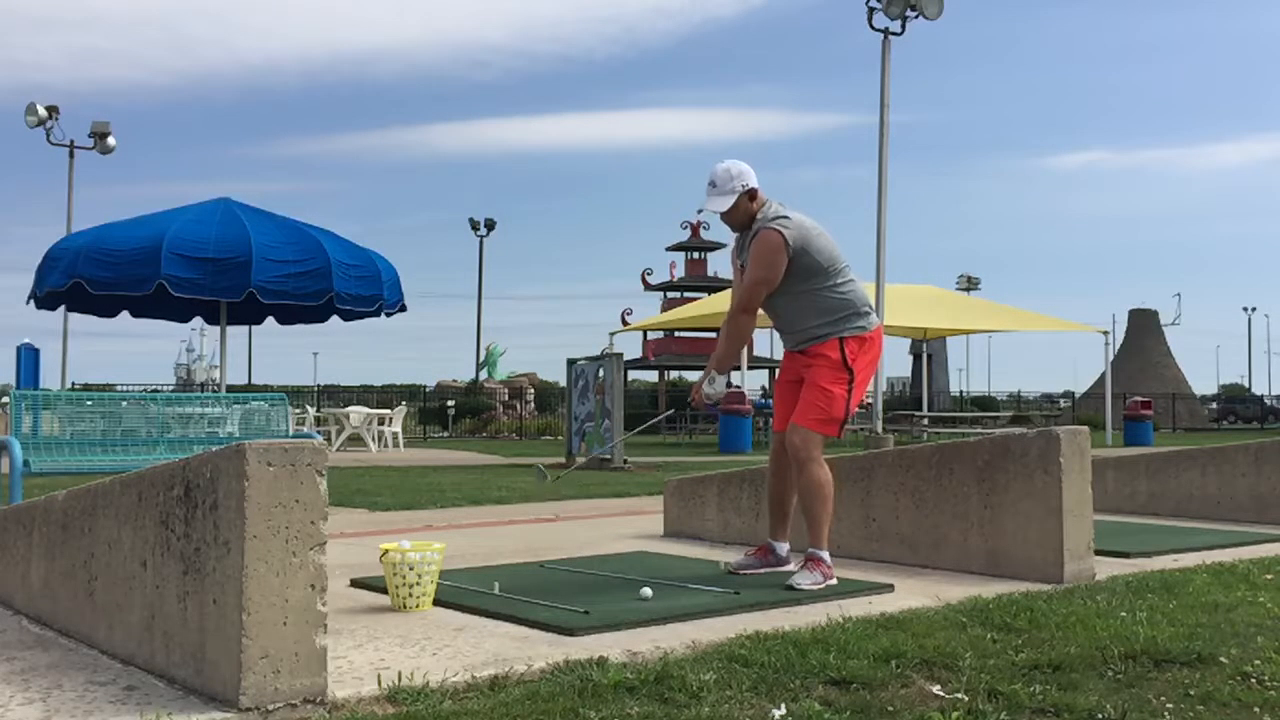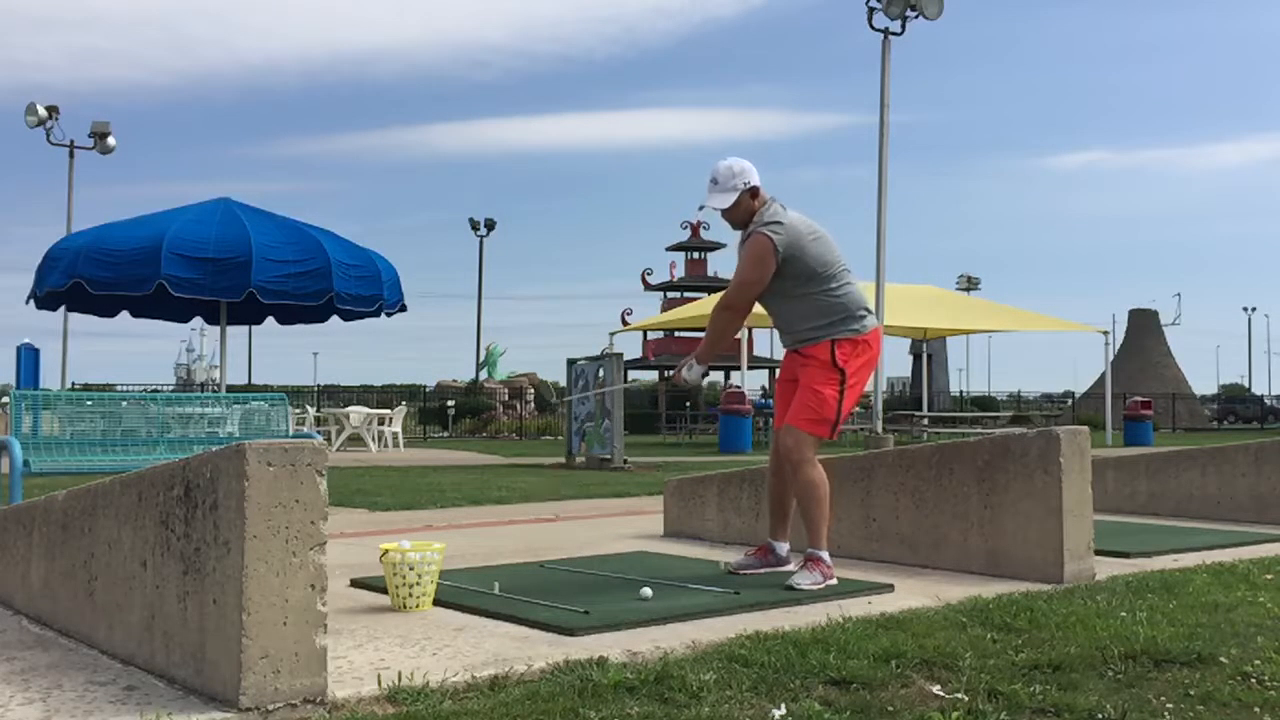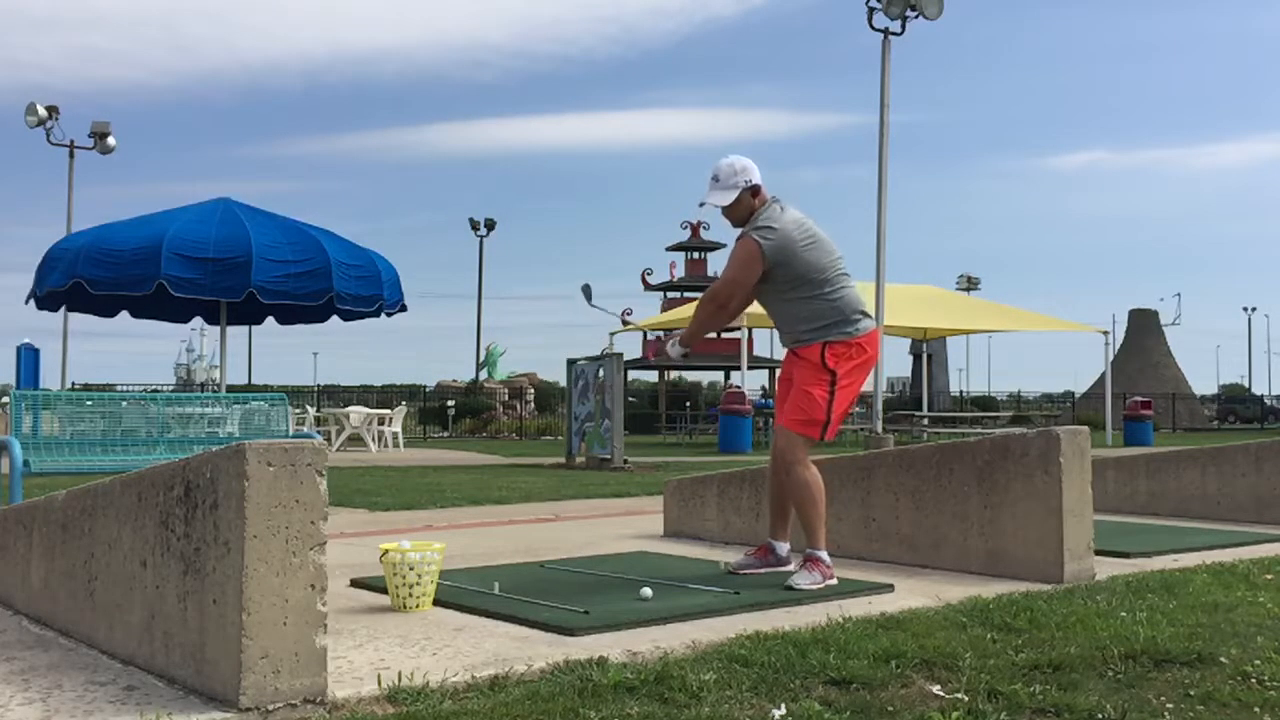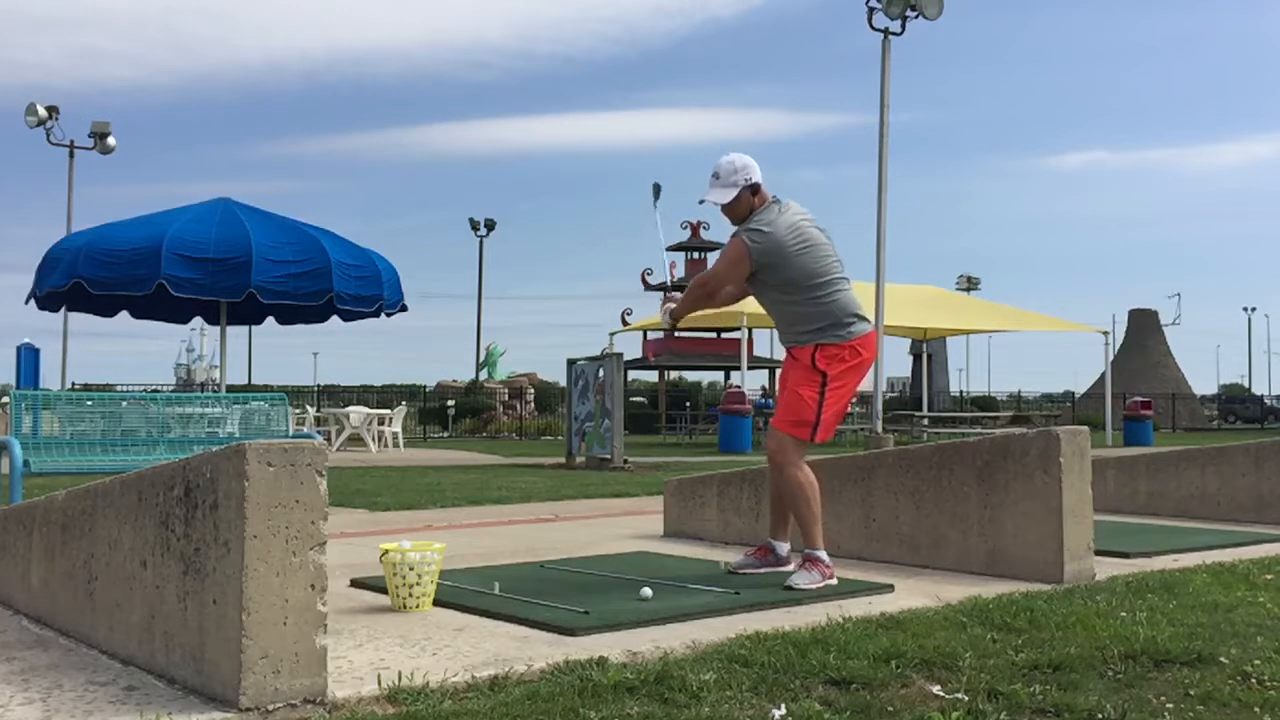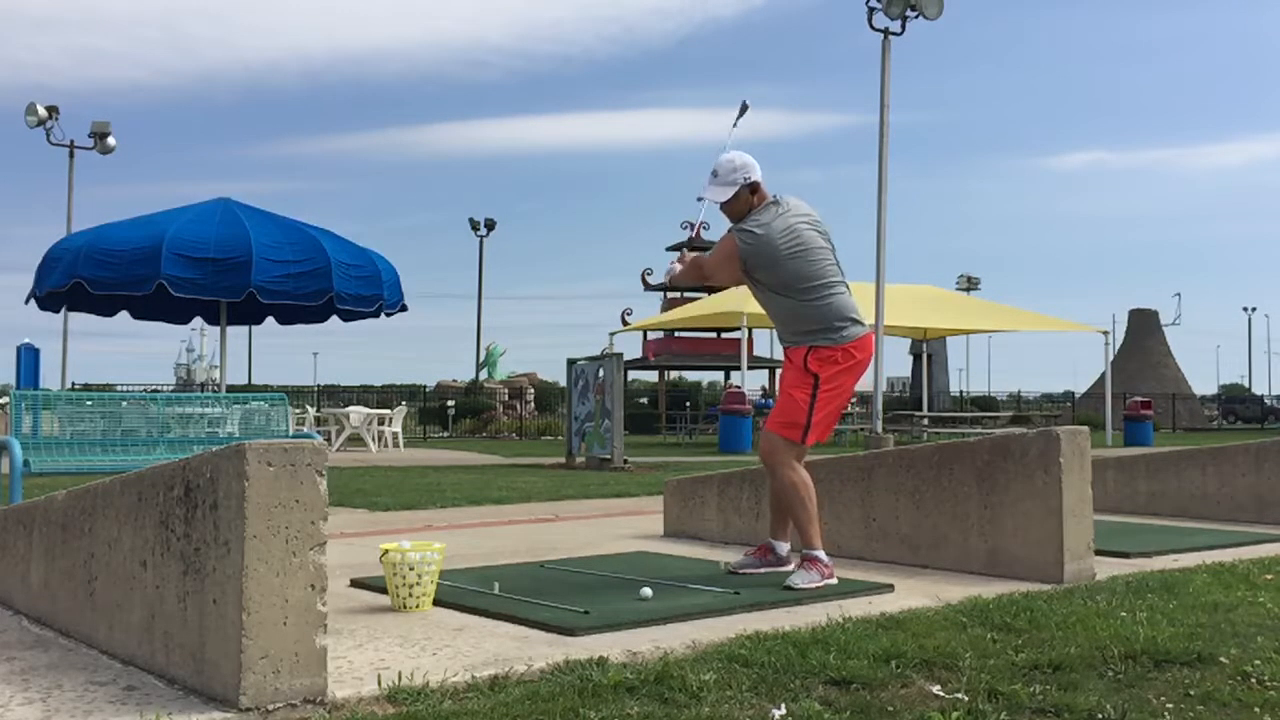
dt=0.4s
person 1, frame 1
left shoulder: (773, 234)
right shoulder: (743, 243)
left elbow: (745, 313)
right elbow: (737, 314)
left wrist: (717, 375)
right wrist: (712, 372)
left hip: (846, 343)
right hip: (802, 348)
left knee: (803, 445)
right knee: (782, 446)
left ankle: (820, 559)
right ankle: (777, 547)
person 1, frame 2
left shoulder: (767, 237)
right shoulder: (756, 231)
left elbow: (730, 308)
right elbow: (738, 309)
left wrist: (697, 362)
right wrist: (703, 357)
left hip: (842, 345)
right hip: (805, 347)
left knee: (798, 447)
right knee: (782, 448)
left ankle: (820, 559)
right ankle: (777, 548)
person 1, frame 3
left shoulder: (759, 239)
right shoulder: (776, 219)
left elbow: (717, 298)
right elbow: (738, 300)
left wrist: (682, 341)
right wrist: (696, 334)
left hip: (840, 347)
right hip: (808, 347)
left knee: (792, 448)
right knee: (782, 448)
left ankle: (819, 560)
right ankle: (777, 548)
person 1, frame 4
left shoulder: (753, 239)
right shoulder: (786, 213)
left elbow: (707, 286)
right elbow: (741, 287)
left wrist: (674, 312)
right wrist: (688, 304)
left hip: (834, 349)
right hip: (811, 347)
left knee: (784, 448)
right knee: (781, 448)
left ankle: (818, 560)
right ankle: (778, 548)
person 1, frame 5
left shoulder: (746, 239)
right shoulder: (795, 209)
left elbow: (701, 271)
left wrist: (678, 273)
right wrist: (694, 267)
left hip: (829, 352)
right hip: (817, 347)
left knee: (777, 449)
right knee: (782, 449)
left ankle: (817, 560)
right ankle: (778, 548)
